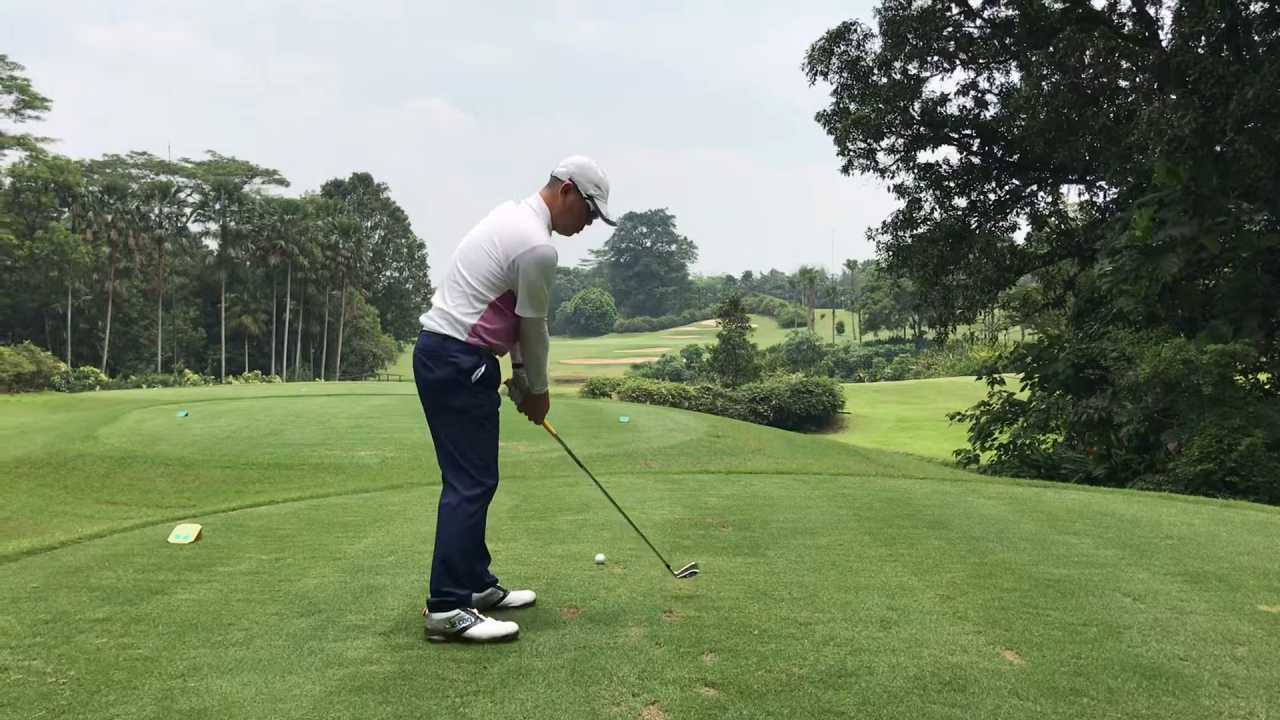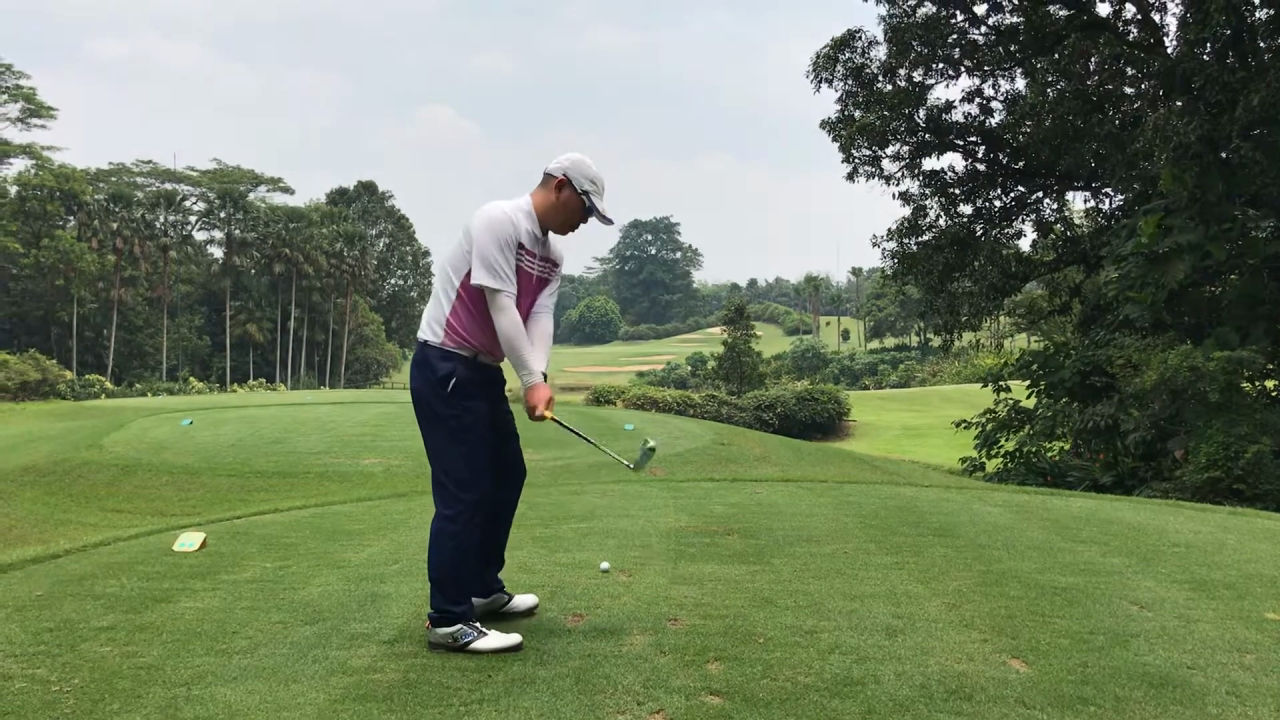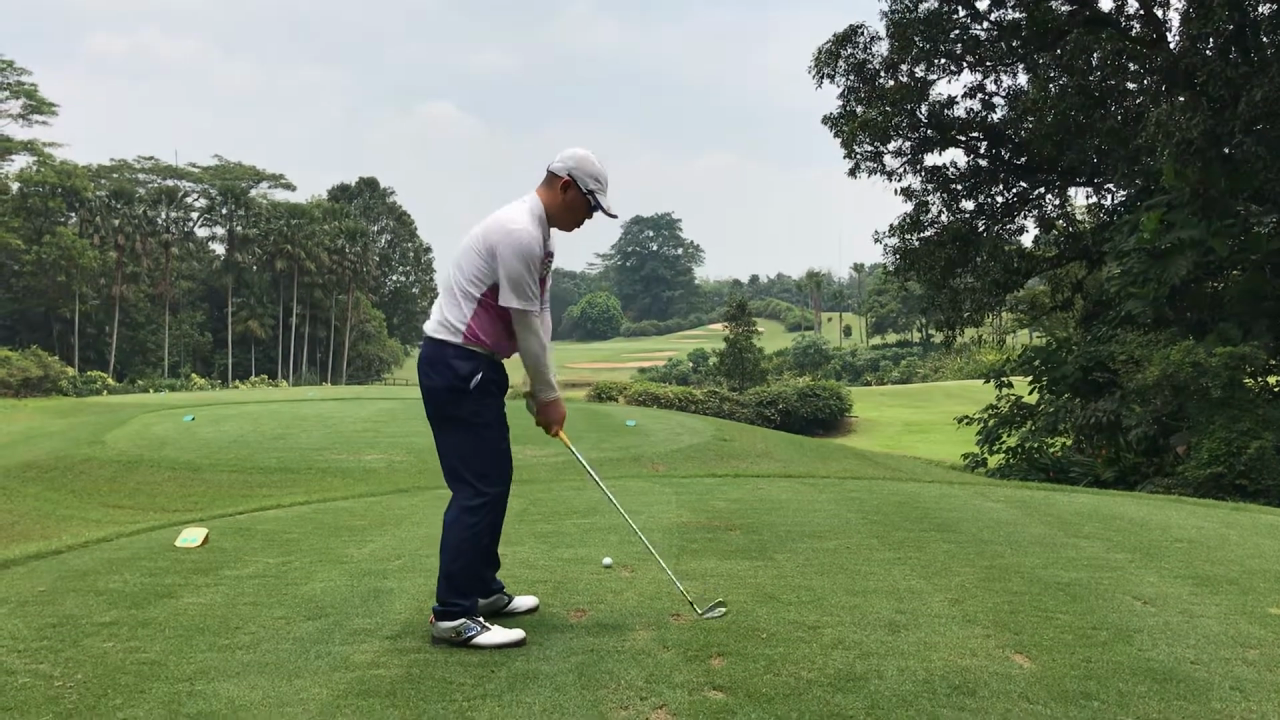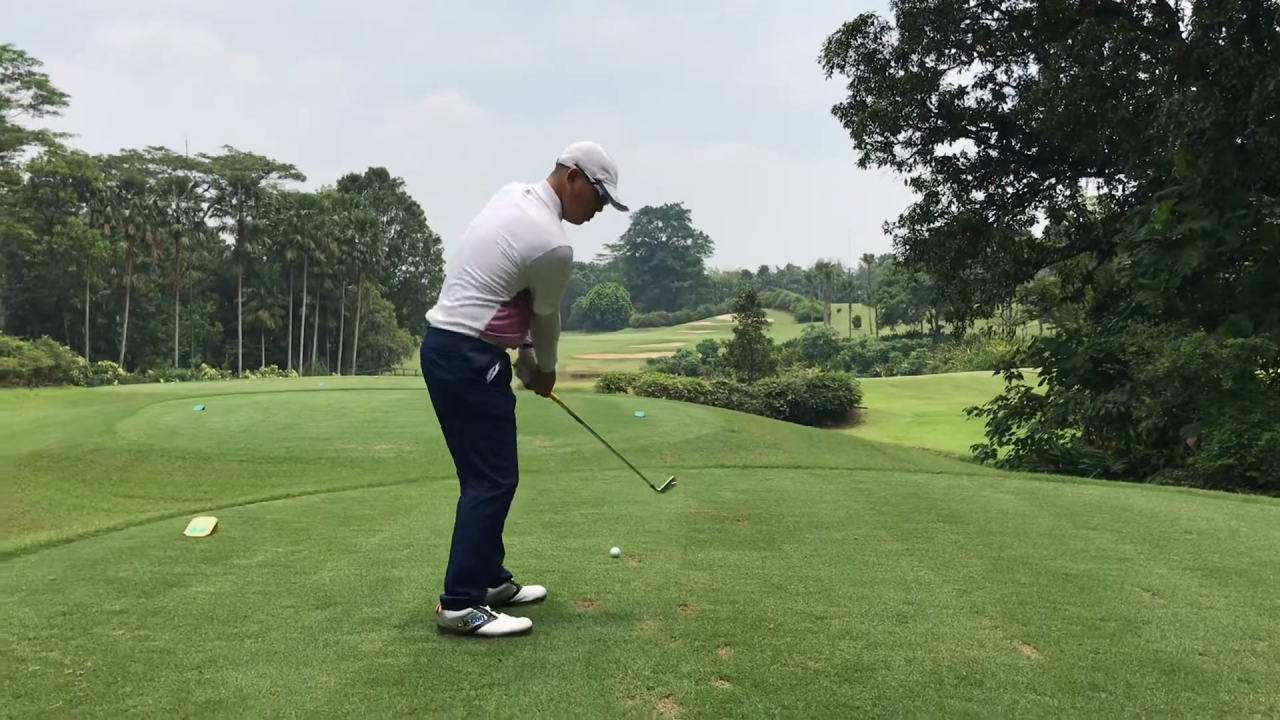
dt=0.5s
person 1, frame 1
left shoulder: (514, 214)
right shoulder: (537, 247)
right elbow: (534, 327)
left wrist: (521, 371)
right wrist: (538, 389)
left hip: (444, 353)
right hip: (458, 361)
left knee: (473, 476)
right knee: (471, 480)
left ankle: (474, 583)
right ankle: (446, 607)
person 1, frame 2
left shoulder: (552, 254)
right shoulder: (497, 220)
left elbow: (540, 318)
right elbow: (500, 307)
left wrist: (538, 378)
right wrist: (530, 380)
left hip: (481, 370)
right hip: (446, 368)
left knee: (506, 475)
right knee: (462, 492)
left ankle: (481, 588)
right ankle: (448, 620)
person 1, frame 3
left shoulder: (534, 235)
right shoulder: (519, 235)
left elbow: (539, 317)
right elbow: (525, 324)
left wrist: (540, 387)
right wrist: (547, 395)
left hip: (465, 363)
right hip: (458, 365)
left knee: (493, 480)
right knee: (478, 487)
left ankle: (481, 588)
right ankle: (453, 614)
person 1, frame 4
left shoulder: (512, 195)
right shoulder: (552, 246)
right elbow: (545, 318)
left wrist: (525, 351)
right wrist: (544, 368)
left hip: (444, 345)
right hip: (469, 358)
left knee: (484, 471)
right knee: (493, 479)
left ankle: (488, 578)
right ankle: (459, 604)
